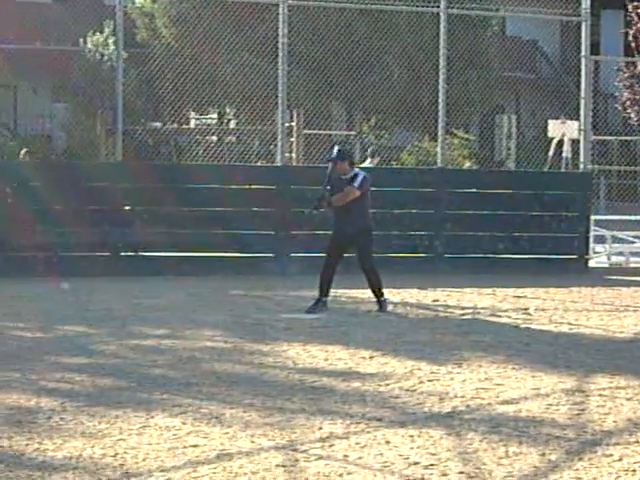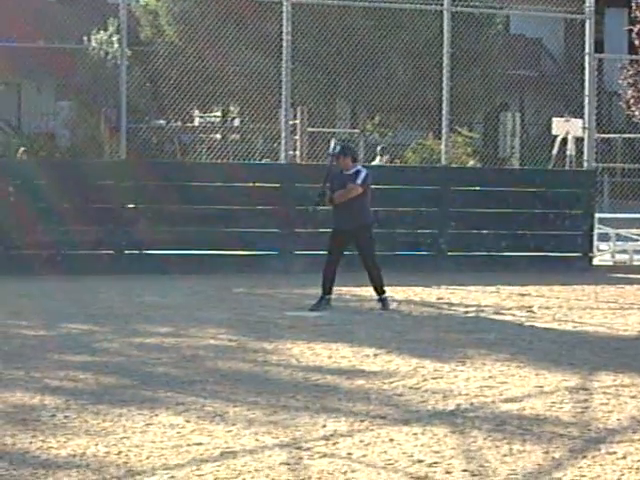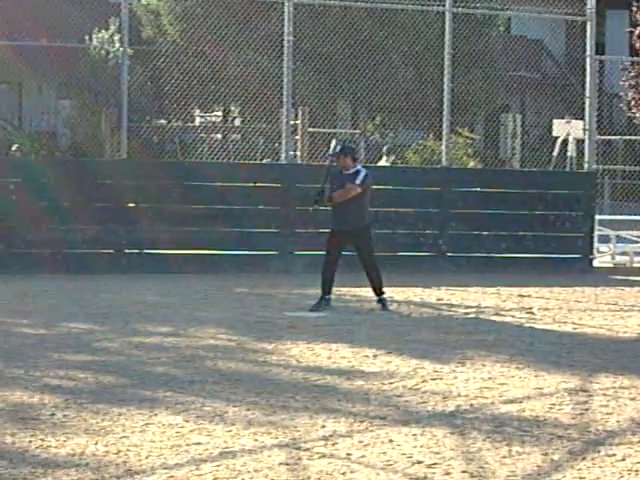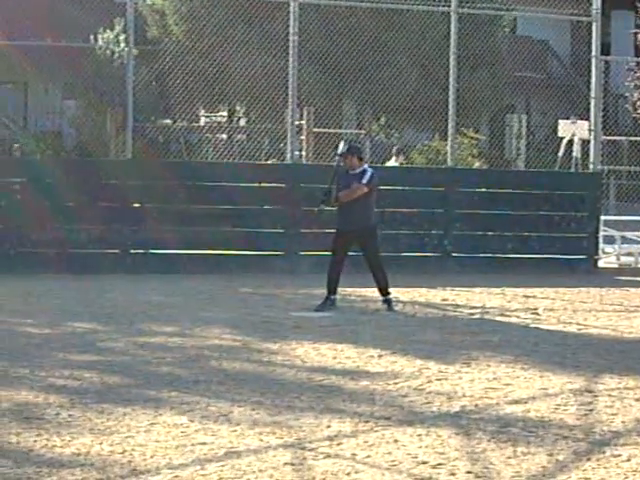
dt=0.2s
person 1, frame 1
left shoulder: (362, 178)
right shoulder: (334, 179)
left elbow: (347, 196)
right elbow: (332, 201)
left wrist: (328, 202)
right wrist: (326, 201)
left hip: (361, 230)
right hip: (341, 230)
left knee: (367, 265)
right knee: (329, 264)
left ankle: (381, 299)
right ankle: (322, 300)
person 1, frame 2
left shoulder: (363, 174)
right shoulder: (335, 175)
left elbow: (349, 193)
right elbow: (330, 196)
left wrist: (330, 198)
right wrist: (326, 197)
left hip: (361, 227)
right hip: (340, 227)
left knee: (369, 261)
right knee: (330, 261)
left ankle: (382, 296)
right ankle: (325, 297)
person 1, frame 3
left shoulder: (363, 175)
right shoulder: (336, 175)
left elbow: (348, 193)
right elbow: (330, 197)
left wrist: (330, 197)
right wrist: (326, 197)
left hip: (360, 227)
right hip: (339, 227)
left knee: (369, 262)
right knee: (329, 261)
left ankle: (381, 297)
right ankle: (325, 298)
person 1, frame 4
left shoulder: (369, 174)
right shoulder: (342, 175)
left elbow: (354, 193)
right elbow: (337, 197)
left wrist: (337, 197)
right wrist: (333, 197)
left hip: (366, 227)
right hip: (344, 227)
left knee: (375, 262)
right knee: (335, 261)
left ankle: (387, 297)
right ankle: (330, 298)
